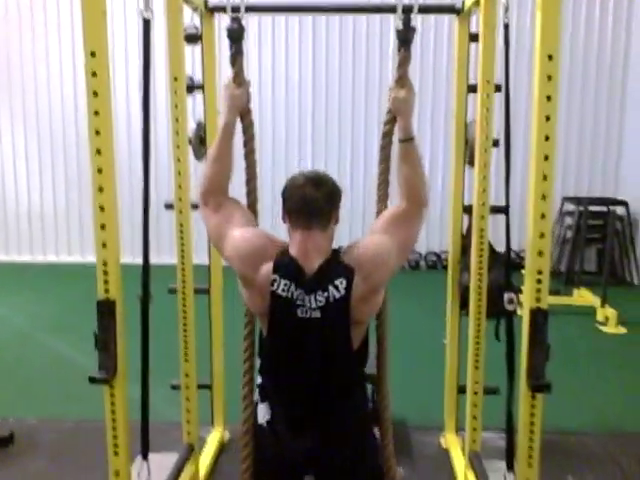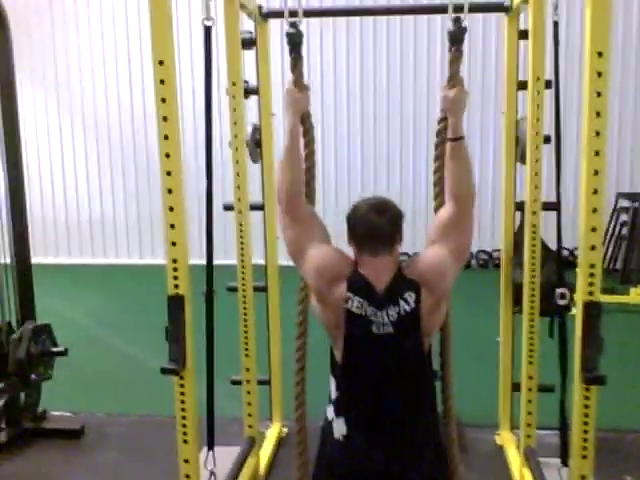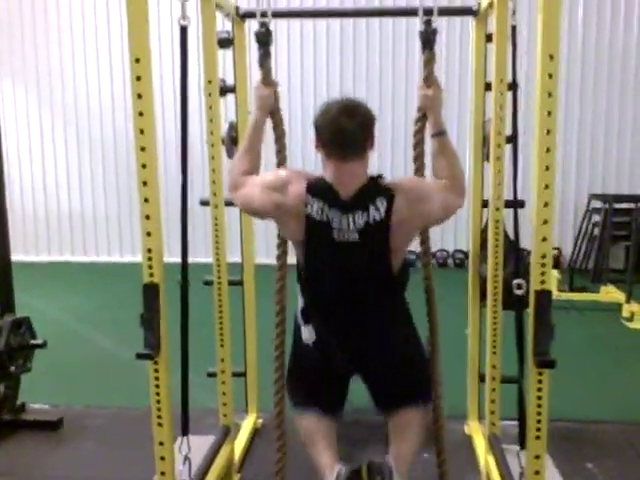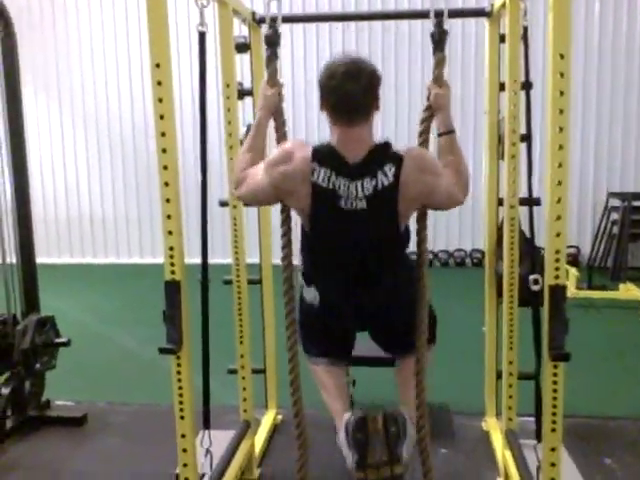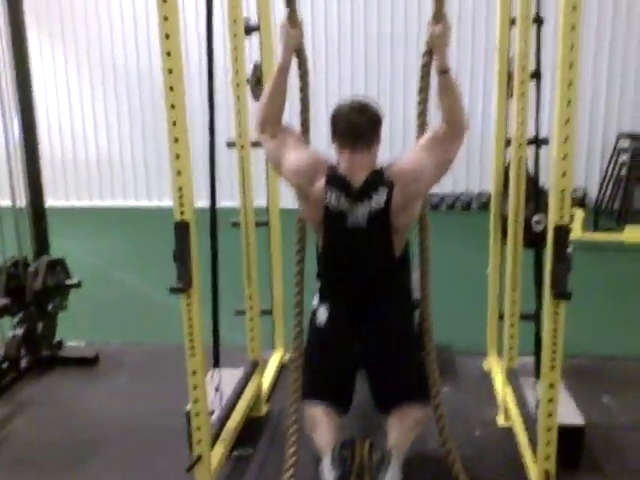
dt=0.5s
person 1, frame 1
left shoulder: (257, 266)
right shoulder: (365, 271)
left elbow: (211, 198)
right elbow: (415, 204)
left wrist: (229, 116)
right wrist: (404, 124)
left hip: (278, 426)
right hip: (344, 426)
person 1, frame 2
left shoulder: (331, 285)
right shoulder: (428, 285)
left elbow: (290, 203)
right elbow: (461, 204)
left wrist: (294, 121)
right wrist: (455, 123)
left hip: (349, 436)
right hip: (415, 435)
person 1, frame 3
left shoulder: (290, 194)
right shoulder: (405, 201)
left elbow: (237, 185)
right elbow: (455, 190)
left wrist: (259, 115)
right wrist: (436, 120)
left hip: (319, 337)
right hip: (386, 336)
left knee: (310, 404)
right knee: (413, 398)
person 1, frame 4
left shoulder: (294, 165)
right shoulder: (412, 168)
left elbow: (241, 186)
right elbow: (458, 190)
left wrist: (264, 116)
right wrist: (445, 123)
left hip: (325, 295)
right hip: (391, 294)
left knee: (323, 350)
right knee: (413, 341)
left ankle: (345, 422)
right ankle: (405, 422)
person 1, frame 5
left shoulder: (313, 185)
right shoulder: (404, 186)
left elbow: (267, 128)
right elbow: (454, 129)
left wrist: (286, 54)
right wrist: (441, 60)
left hip: (333, 319)
right hip: (390, 321)
left knee: (319, 401)
right knee: (411, 403)
